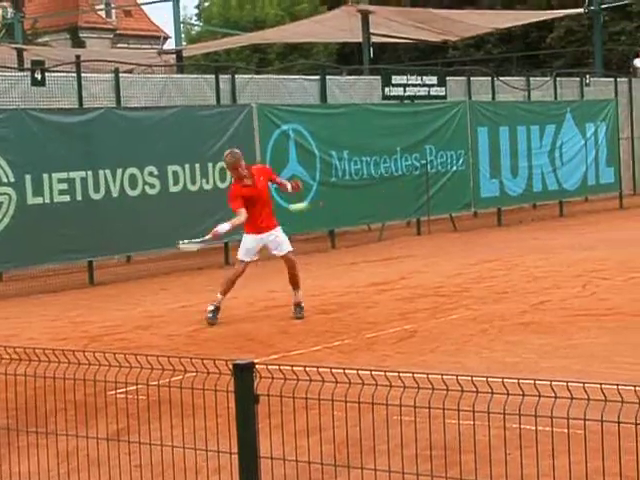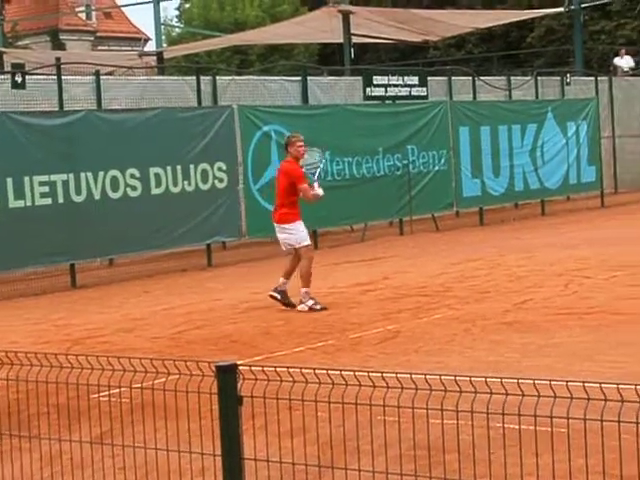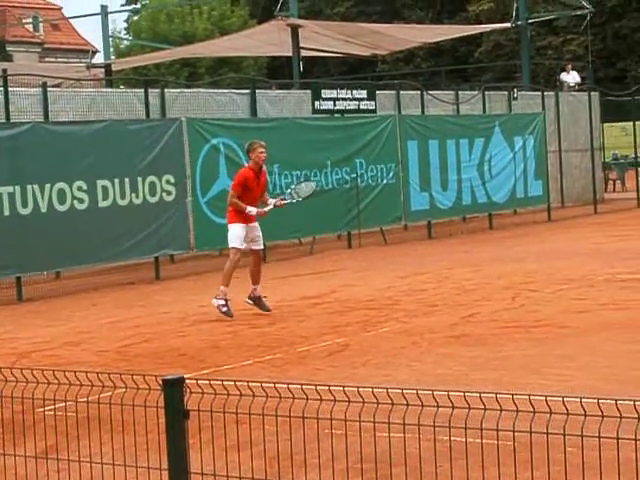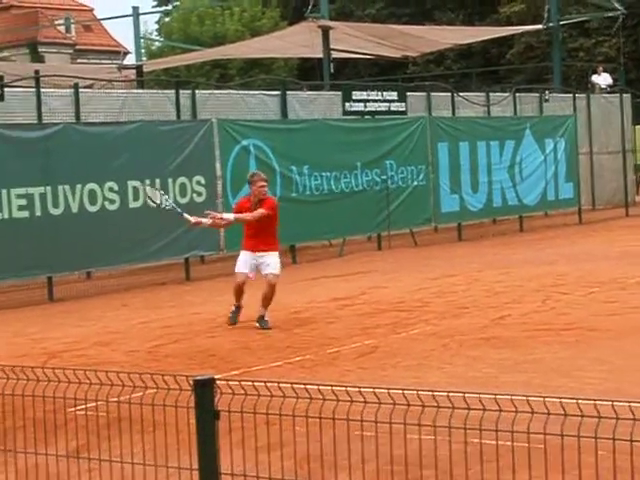
dt=0.7s
person 1, frame 1
left shoulder: (258, 170)
right shoulder: (235, 190)
left elbow: (280, 182)
right elbow: (242, 218)
left wrist: (290, 186)
right wrist: (223, 227)
left hip: (272, 228)
right hip: (253, 233)
left knee: (291, 263)
right knee: (238, 270)
left ankle: (298, 302)
right ankle: (215, 306)
person 1, frame 2
left shoulder: (284, 166)
right shoulder: (295, 169)
right elbow: (308, 196)
left wrist: (310, 189)
right wrist: (318, 192)
left hip: (281, 217)
right hip: (290, 219)
left knee: (298, 254)
right knee: (307, 255)
left ankle: (280, 288)
right ankle: (306, 299)
person 1, frame 3
left shoulder: (263, 173)
right shoulder: (243, 175)
right elbow: (231, 201)
left wrist: (272, 201)
right wrist: (251, 210)
left hip: (252, 221)
right hip: (237, 220)
left knee: (257, 256)
right knee: (235, 256)
left ankle: (254, 295)
right ankle: (222, 297)
person 1, frame 4
left shoulder: (271, 203)
right shoulder: (242, 204)
left elbow: (251, 217)
right elbow: (225, 223)
left wrist: (225, 215)
right wrist: (203, 221)
left hip: (269, 251)
right hip: (248, 251)
left knee: (272, 282)
right knee: (239, 282)
left ankle: (262, 316)
right ankle: (237, 306)
